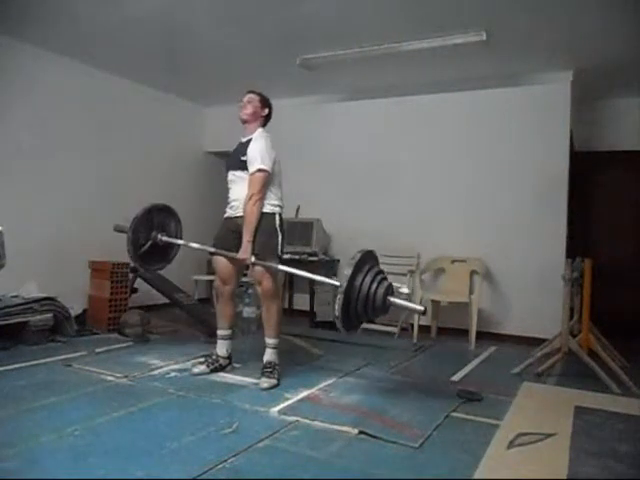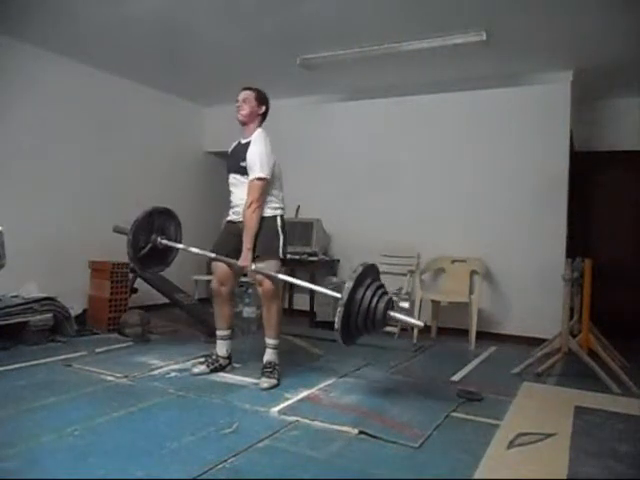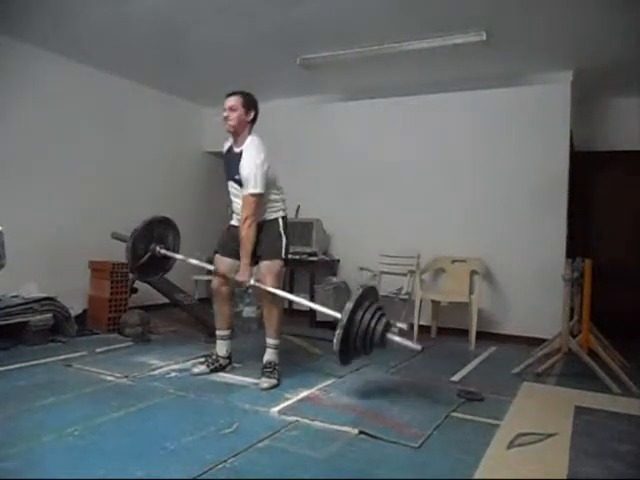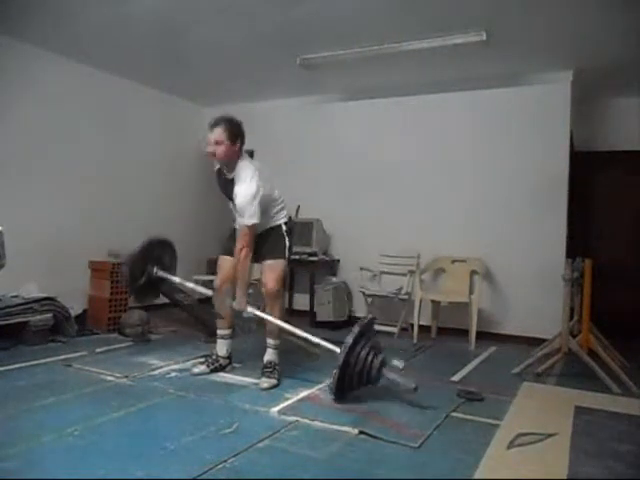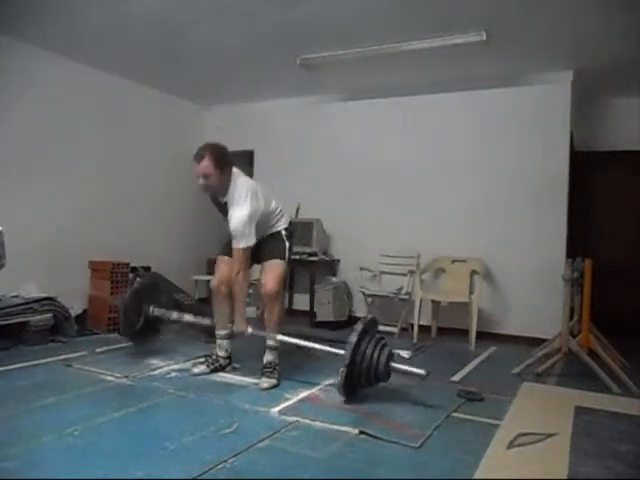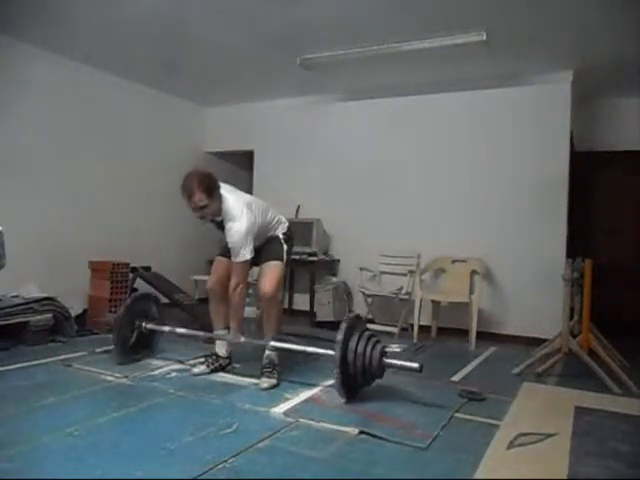
dt=0.2s
person 1, frame 1
left shoulder: (261, 143)
right shoulder: (239, 146)
left elbow: (255, 197)
left wrist: (247, 244)
right wrist: (237, 237)
left hip: (264, 219)
right hip: (233, 218)
left knee: (266, 287)
right knee: (222, 285)
left ankle: (270, 361)
right ankle: (222, 355)
person 1, frame 2
left shoulder: (260, 146)
right shoulder: (238, 144)
left elbow: (254, 204)
left wrist: (246, 253)
right wrist: (237, 241)
left hip: (267, 220)
right hip: (236, 220)
left knee: (267, 288)
right knee: (220, 285)
left ankle: (270, 361)
right ankle: (222, 355)
person 1, frame 3
left shoulder: (253, 158)
right shoulder: (230, 145)
left elbow: (249, 221)
left wrist: (245, 267)
left hip: (269, 222)
right hip: (239, 220)
left knee: (268, 287)
right knee: (219, 285)
left ankle: (271, 361)
right ankle: (222, 355)
person 1, frame 4
left shoulder: (247, 185)
right shoulder: (222, 163)
left elbow: (244, 249)
left wrist: (241, 296)
left hip: (273, 228)
right hip: (245, 225)
left knee: (271, 287)
right knee: (221, 284)
left ankle: (271, 361)
right ankle: (222, 355)
person 1, frame 5
left shoulder: (241, 208)
right shoulder: (216, 179)
left elbow: (241, 270)
left wrist: (240, 319)
left hip: (273, 232)
right hip: (246, 233)
left knee: (270, 289)
right knee: (219, 285)
left ankle: (270, 360)
right ankle: (222, 354)
person 1, frame 6
left shoulder: (238, 223)
right shoulder: (210, 193)
left elbow: (238, 284)
left wrist: (236, 330)
left hip: (273, 236)
right hip: (248, 237)
left knee: (267, 291)
right knee: (214, 286)
left ankle: (270, 359)
right ankle: (222, 354)
